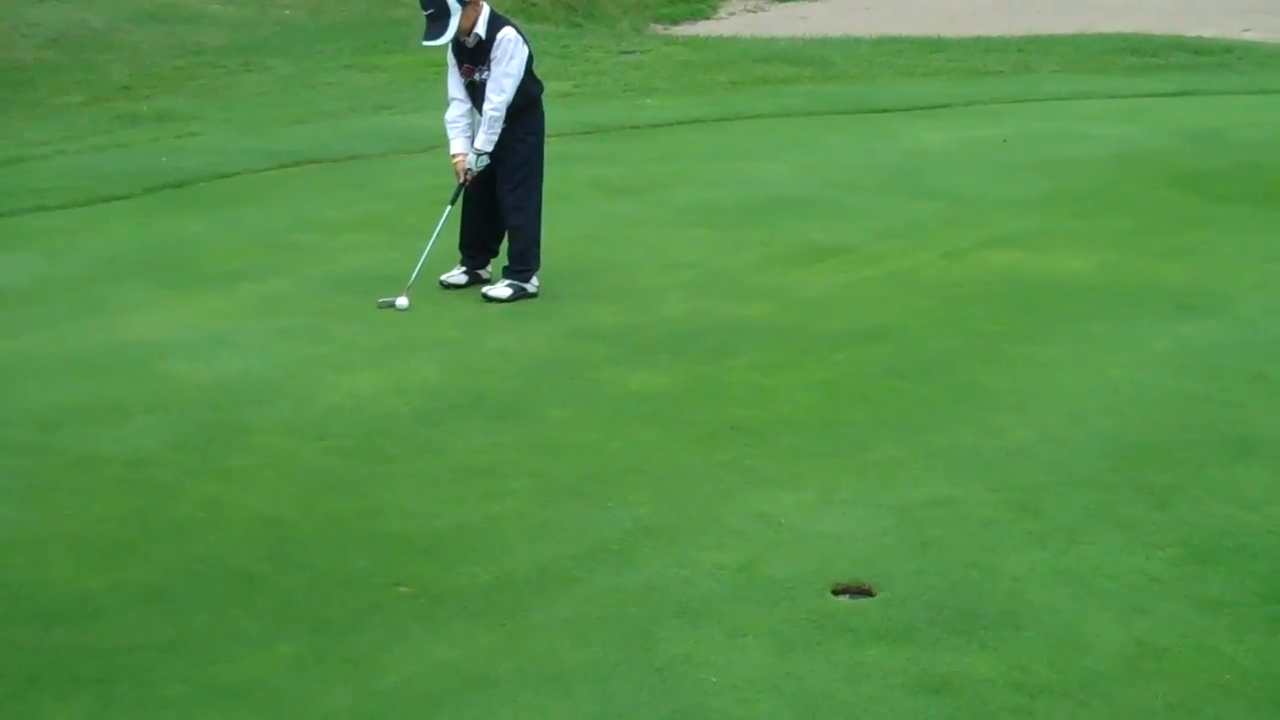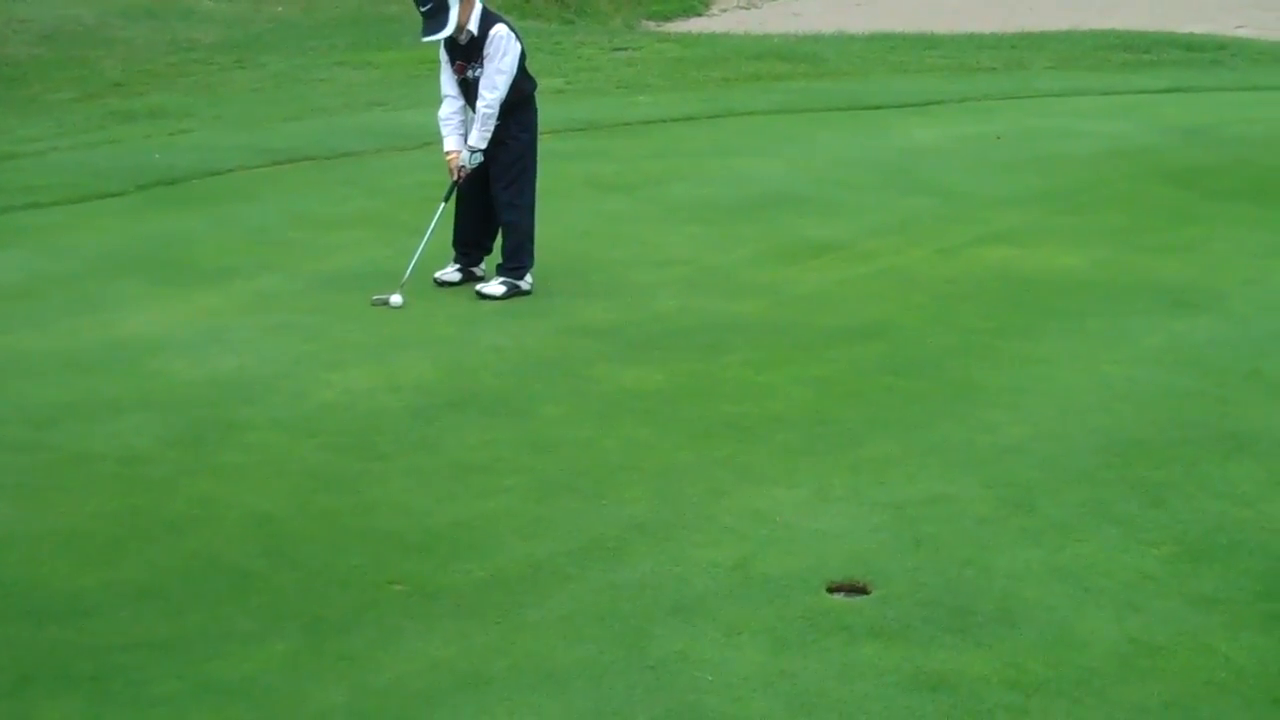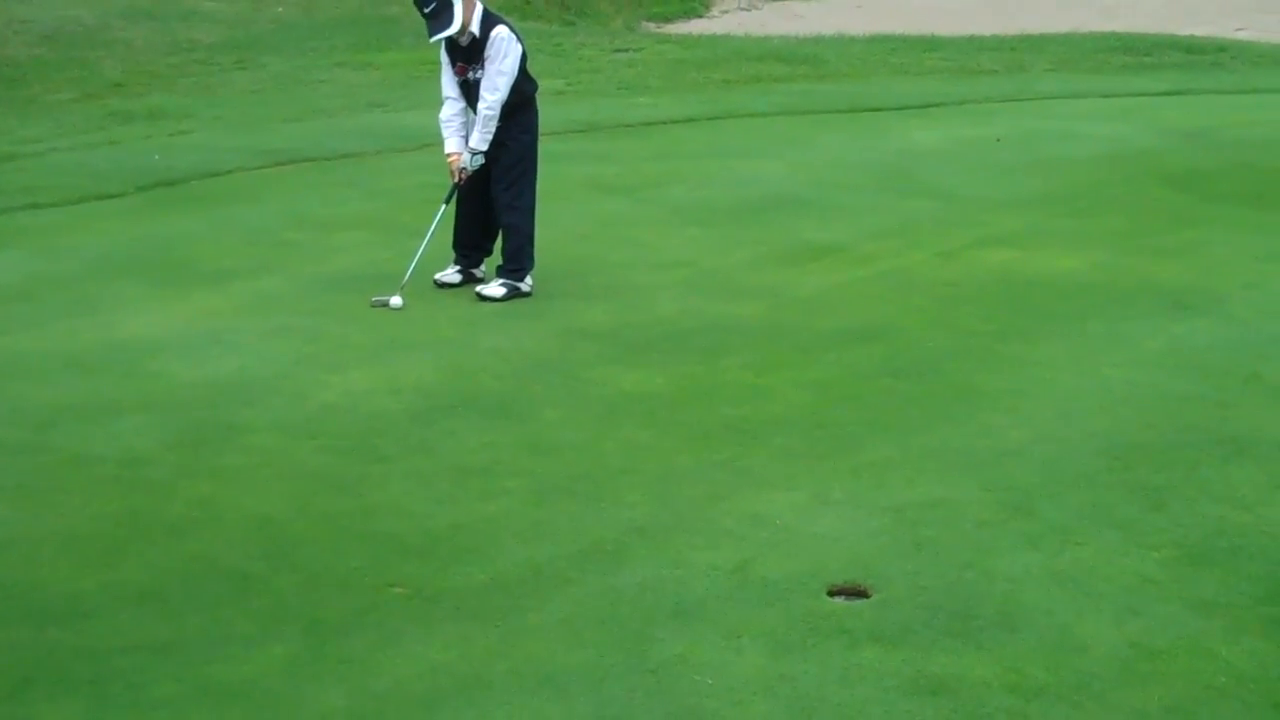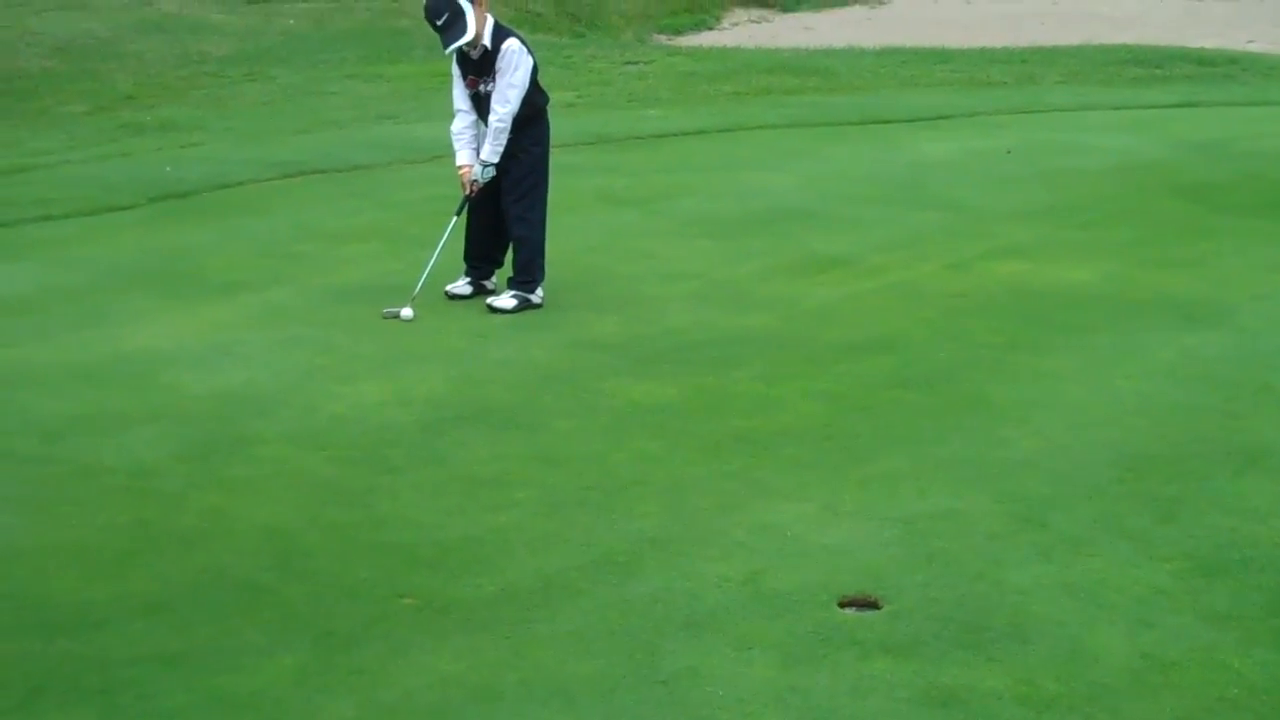
dt=0.2s
person 1, frame 1
left shoulder: (505, 36)
right shoulder: (457, 44)
left elbow: (498, 100)
right elbow: (459, 99)
left wrist: (478, 150)
right wrist: (459, 149)
left hip: (520, 124)
right hip: (486, 125)
left knee: (517, 199)
right knee: (478, 195)
left ankle: (523, 276)
right ankle: (475, 263)
person 1, frame 2
left shoulder: (498, 33)
right shoulder: (449, 41)
left elbow: (491, 97)
right elbow: (451, 97)
left wrist: (472, 147)
right wrist: (453, 146)
left hip: (513, 121)
right hip: (480, 123)
left knee: (511, 196)
right knee: (471, 192)
left ankle: (516, 273)
right ankle: (468, 260)
person 1, frame 3
left shoulder: (499, 35)
right shoulder: (450, 42)
left elbow: (492, 99)
right elbow: (453, 99)
left wrist: (474, 150)
right wrist: (455, 148)
left hip: (515, 123)
right hip: (481, 125)
left knee: (511, 197)
right knee: (471, 194)
left ankle: (516, 275)
right ankle: (469, 262)
person 1, frame 4
left shoulder: (510, 47)
right shoulder: (461, 55)
left elbow: (504, 111)
right elbow: (464, 112)
left wrist: (485, 162)
right wrist: (466, 160)
left hip: (525, 135)
right hip: (492, 135)
left knee: (522, 210)
right knee: (482, 205)
left ankle: (527, 286)
right ankle: (479, 274)
